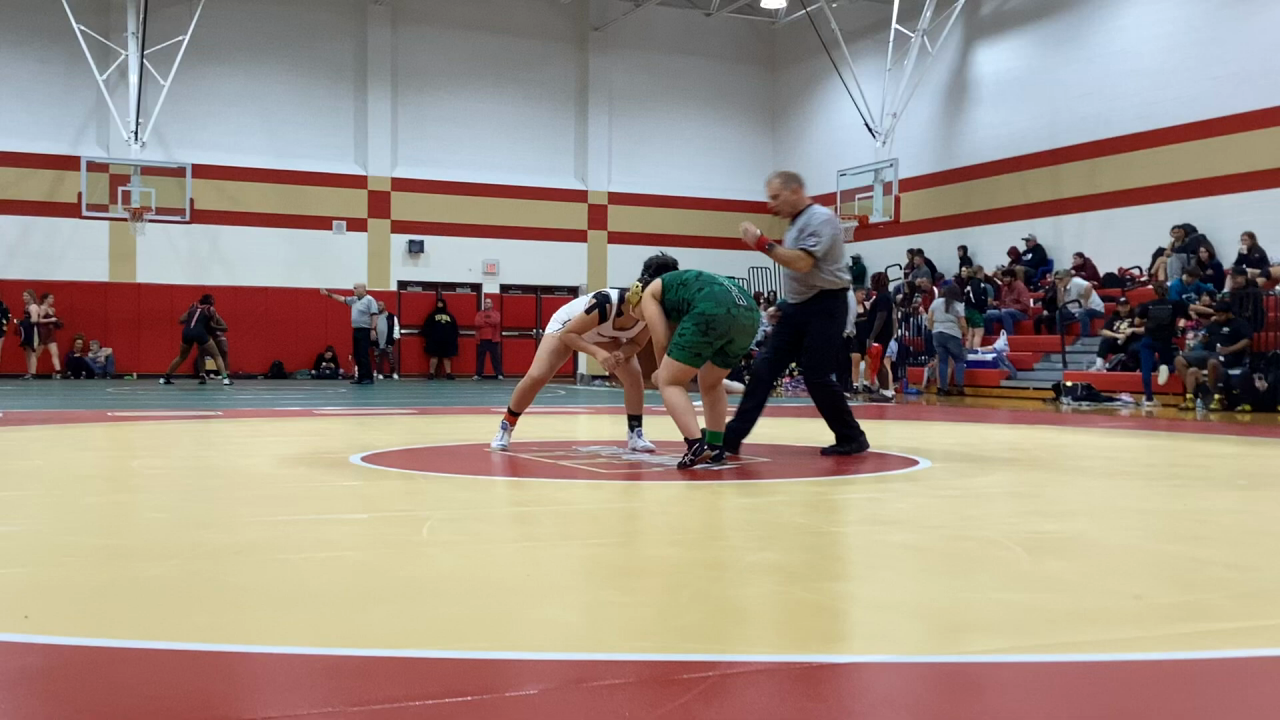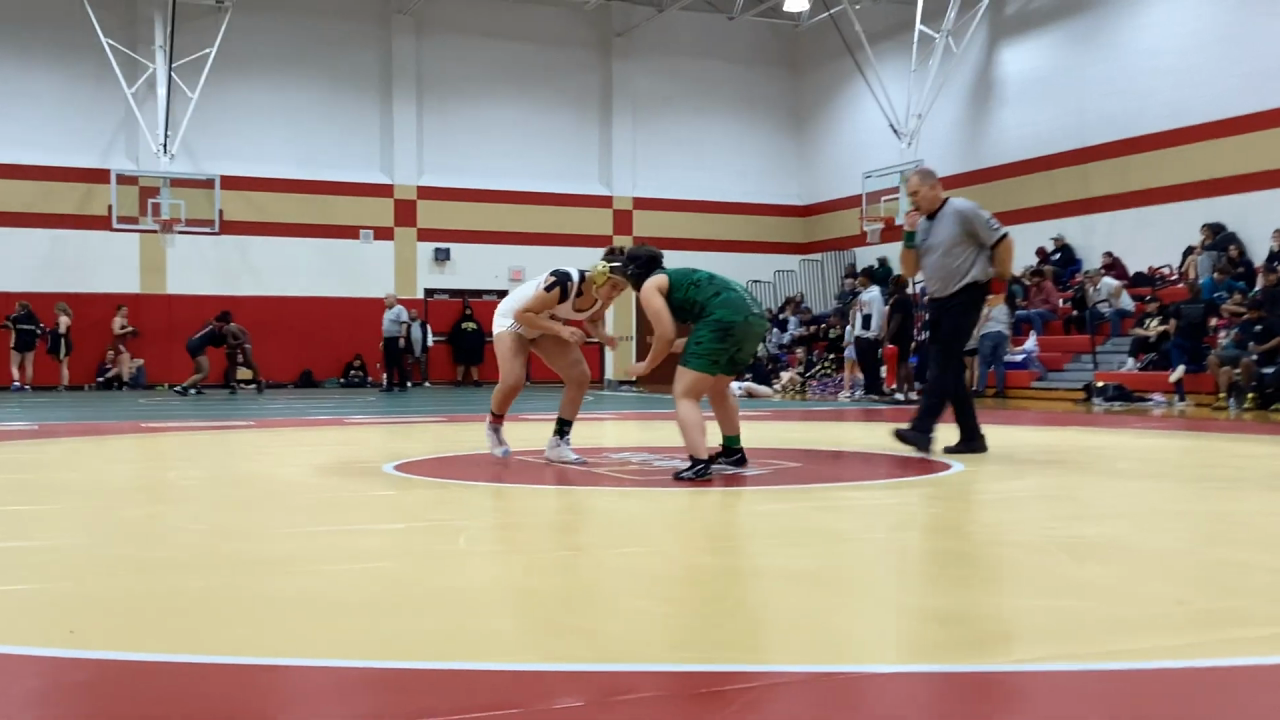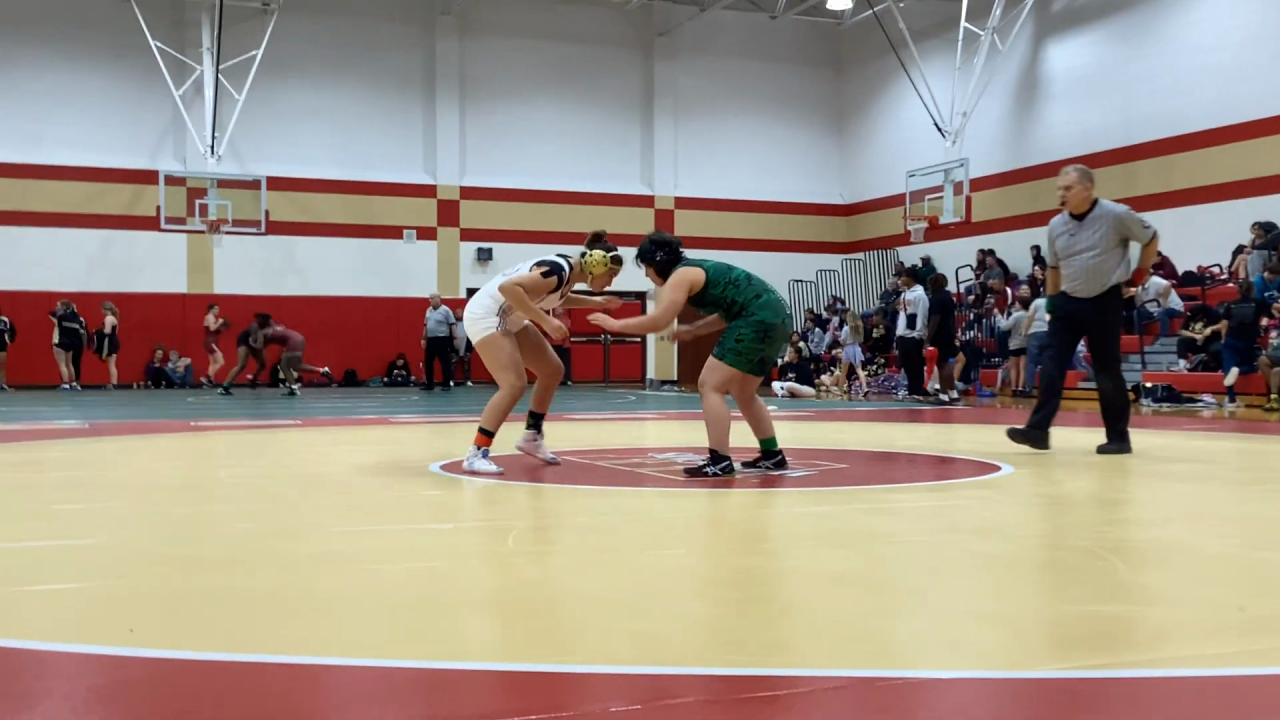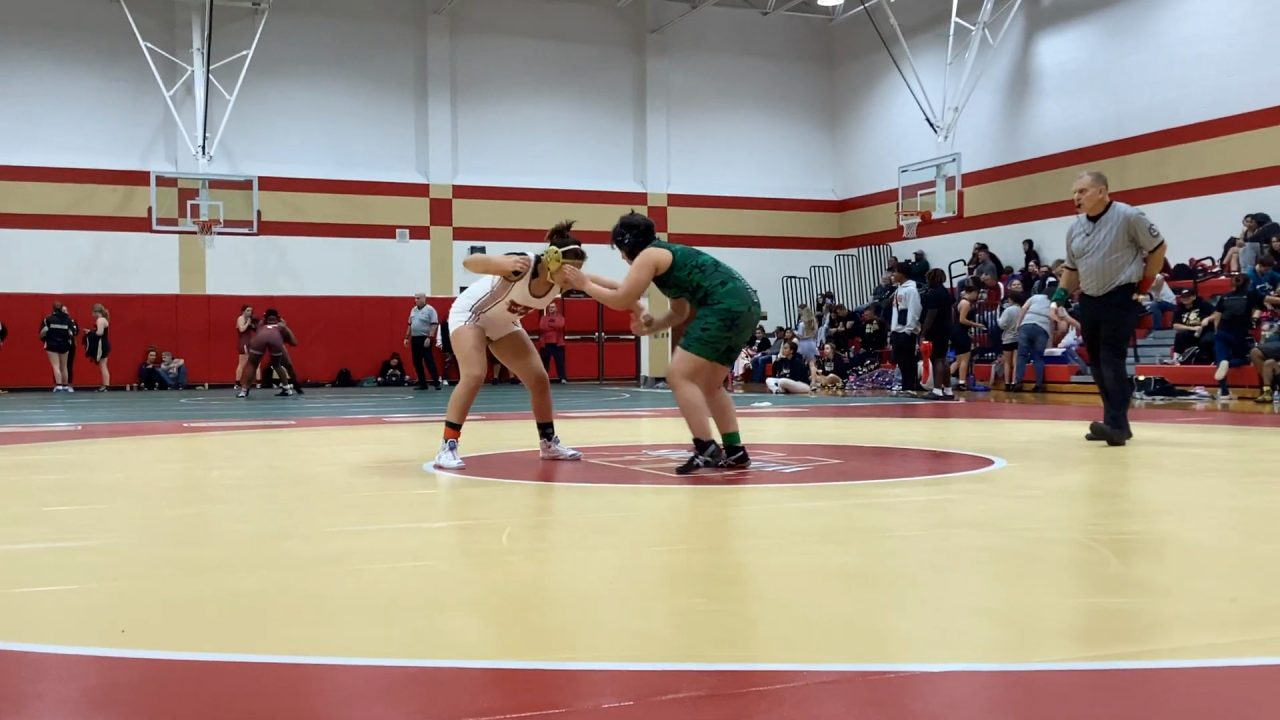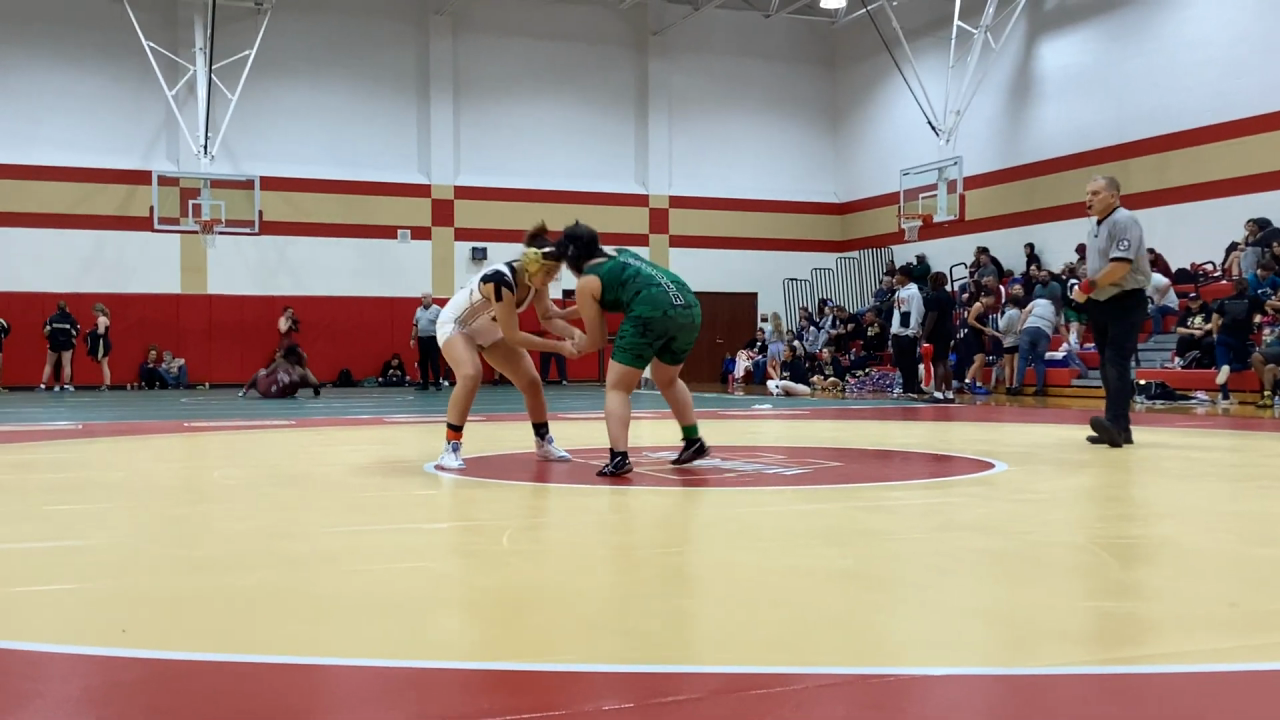
dt=0.7s
person 1, frame 1
left shoulder: (820, 218)
right shoulder: (795, 224)
left elbow: (800, 263)
left wrist: (762, 243)
right wrist: (782, 305)
left hip: (825, 306)
right hip: (798, 307)
left knee: (816, 375)
right knee: (764, 370)
left ankle: (851, 438)
right ankle: (732, 437)
person 1, frame 2
left shoulder: (964, 211)
right shoulder: (920, 225)
left elbow: (1003, 243)
right elbow: (909, 272)
left wrist: (999, 285)
right wrist: (909, 235)
left hip: (964, 298)
right hip: (938, 302)
left knee: (942, 365)
right knee: (950, 370)
left ankle: (922, 429)
right ankle: (971, 437)
person 1, frame 3
left shoulder: (1116, 215)
right shoulder: (1056, 225)
left elbow: (1151, 239)
left wrist: (1138, 277)
right wrist: (1050, 301)
left hip: (1105, 303)
right hip: (1067, 303)
left knee: (1107, 370)
right knee: (1053, 365)
left ankle: (1118, 437)
right ankle: (1037, 429)
person 1, frame 4
left shoulder: (1128, 216)
right shoulder: (1075, 228)
left elbow: (1158, 248)
right elbow: (1072, 269)
left wrist: (1144, 285)
right wrist: (1059, 296)
left hip: (1120, 299)
right hip: (1089, 301)
left knee: (1112, 360)
right knee: (1097, 365)
left ankle: (1115, 423)
right ankle: (1117, 421)
person 1, frame 5
left shoulder: (1123, 221)
right shoulder: (1095, 228)
left elbow: (1120, 265)
left wrist: (1086, 286)
right wrist: (1086, 291)
left hip: (1126, 303)
right hip: (1100, 304)
left knee: (1117, 363)
right knee: (1108, 366)
left ankle: (1114, 423)
right ankle: (1119, 427)
person 2, frame 1
left shoulder: (651, 290)
right shoulder: (690, 282)
left elbow: (662, 340)
left wrist: (660, 373)
left hip: (711, 313)
right hip: (747, 314)
left knee: (669, 382)
right knee: (710, 383)
left ankle: (697, 445)
right ankle: (715, 447)
person 2, frame 2
left shoulder: (649, 287)
right shoulder: (681, 280)
left elbow: (666, 334)
left wrist: (646, 366)
left hip: (724, 318)
right hip: (753, 317)
left knee: (685, 394)
right knee: (716, 387)
left ankle: (700, 464)
right ankle: (733, 451)
person 2, frame 3
left shoulder: (681, 276)
right shoulder: (696, 270)
left elbow: (658, 321)
left wrist: (615, 325)
right wrist: (693, 330)
left hip: (759, 319)
right hip: (775, 317)
left knee: (710, 386)
right knee: (743, 392)
left ankle: (720, 460)
right ankle: (772, 455)
person 2, frame 4
left shoulder: (649, 256)
right shoulder: (667, 253)
left elbow: (622, 300)
right elbow: (681, 311)
left wrist: (587, 285)
right wrist: (652, 326)
left hip: (725, 307)
right hip: (745, 305)
left knee: (679, 376)
right knee: (709, 384)
left ankle: (706, 448)
right ankle: (735, 451)
person 2, frame 5
left shoulder: (586, 283)
right shoulder: (619, 255)
left elbow: (597, 340)
left wrist: (574, 348)
right wrist: (563, 315)
left hip: (651, 313)
right hip: (688, 308)
left knee: (617, 387)
right knee: (667, 380)
left ankle: (619, 459)
right ankle: (694, 442)
person 3, frame 1
right shoulder: (605, 303)
left elbow: (636, 343)
right elbow: (567, 334)
left wrist: (622, 353)
right wrist: (596, 352)
left hip: (604, 336)
right hip: (567, 326)
left knee: (634, 374)
right knee: (537, 376)
left ankle: (635, 434)
right ankle: (506, 427)
person 3, frame 2
left shoulder: (603, 297)
right shoulder: (564, 282)
left elbow: (594, 320)
right elbow: (522, 314)
left wrist: (602, 335)
right wrist: (561, 330)
left hip: (548, 325)
right hip: (513, 317)
left knee: (580, 376)
right knee: (513, 380)
left ankle: (558, 443)
right ankle: (495, 425)
person 3, frame 3
left shoulder: (571, 271)
right shoulder: (558, 272)
right elbow: (508, 287)
left wrist: (596, 302)
right wrist: (545, 319)
left hip: (508, 318)
right hip: (485, 315)
left knee: (553, 371)
right knee: (514, 385)
left ankle: (531, 437)
right ankle: (476, 454)
person 3, frame 4
left shoulder: (565, 276)
right shoulder: (524, 265)
right elbow: (470, 262)
right wrist: (504, 263)
left hip: (502, 324)
right hip: (468, 314)
left knee: (539, 379)
right knee: (474, 376)
left ankle: (549, 443)
right ankle: (447, 447)
person 3, frame 5
left shoulder: (536, 280)
right shoulder: (501, 280)
left elbow: (549, 317)
right elbow: (512, 335)
left wrist: (574, 333)
right wrist: (558, 346)
left hip: (488, 330)
right hip: (456, 326)
left knee: (531, 382)
right knee: (469, 375)
left ankle: (544, 444)
right ankle: (450, 449)
